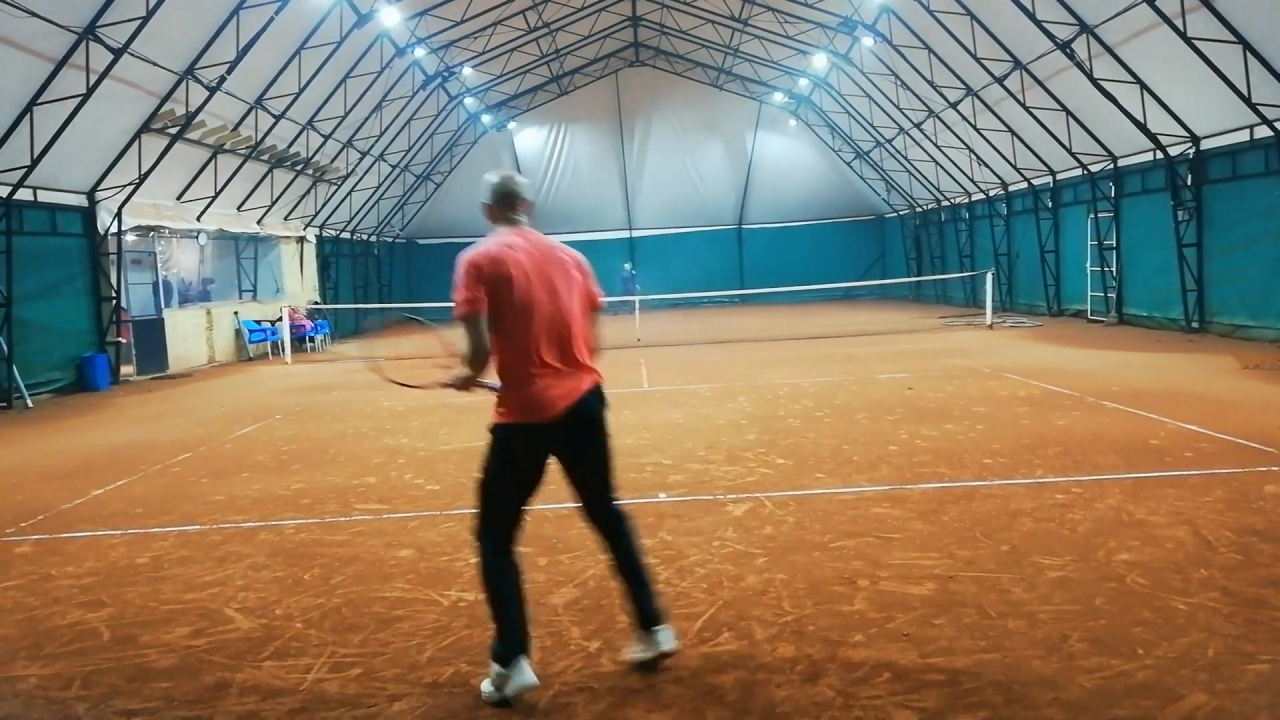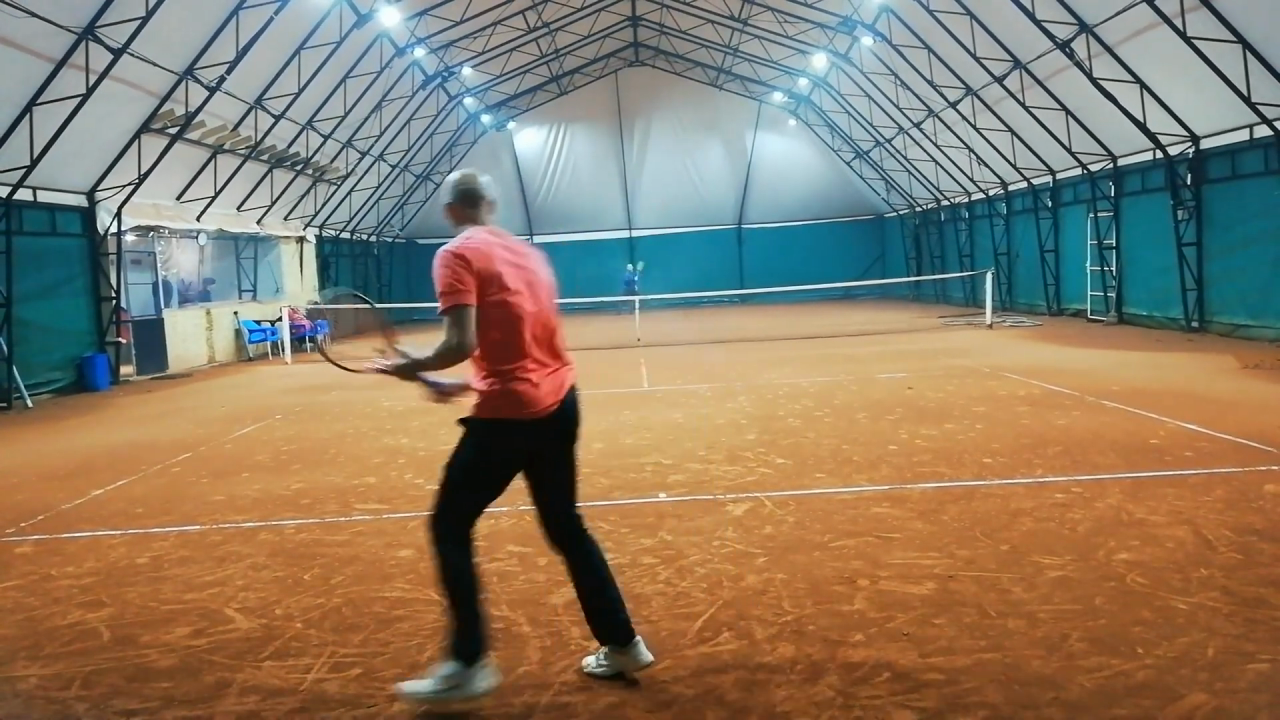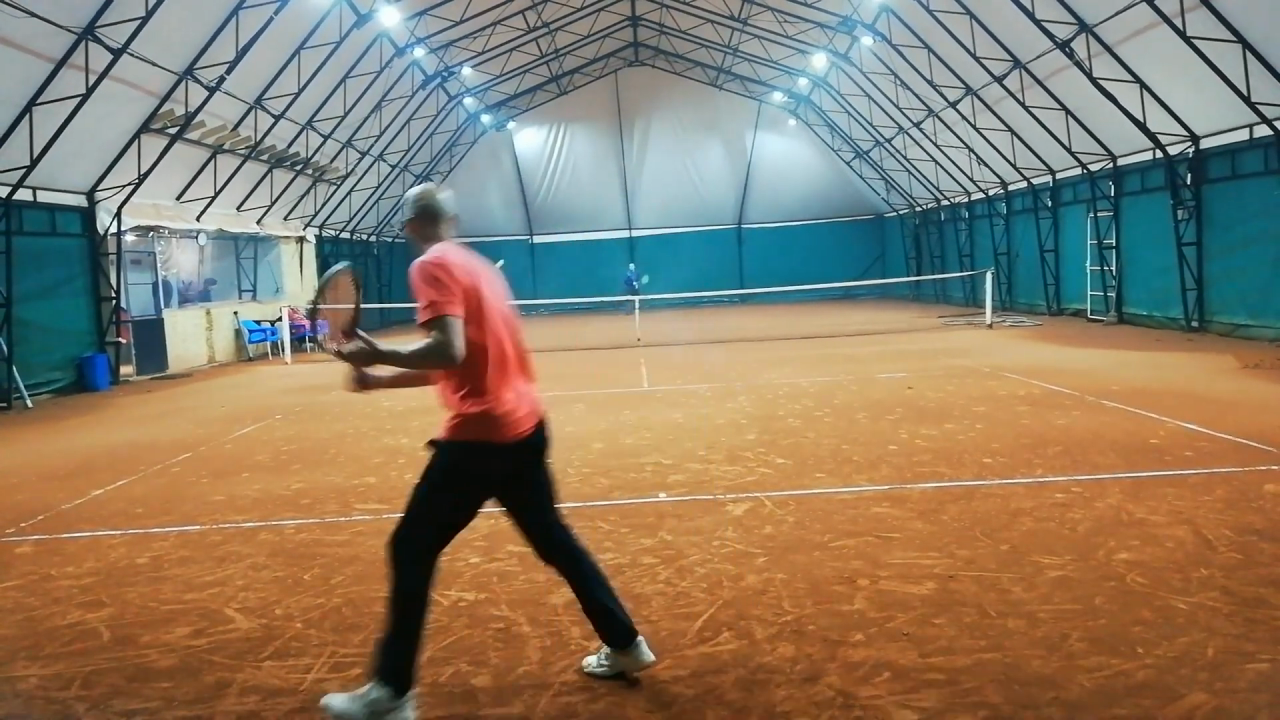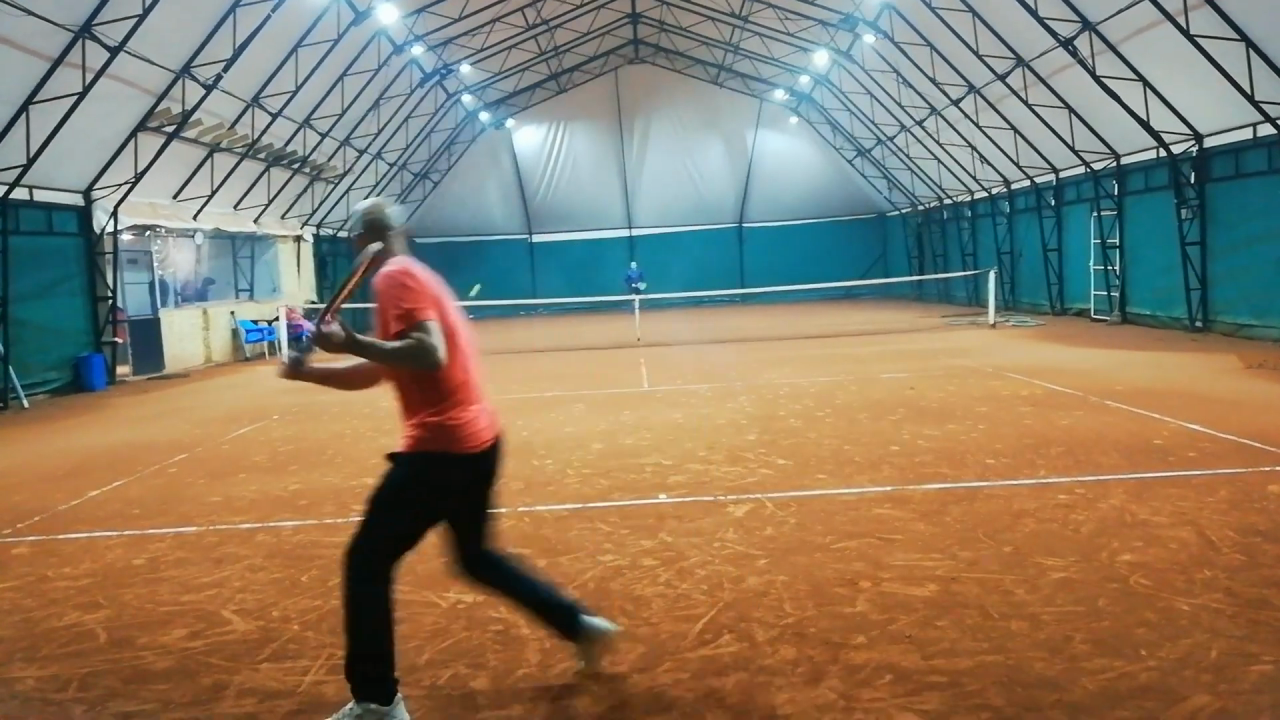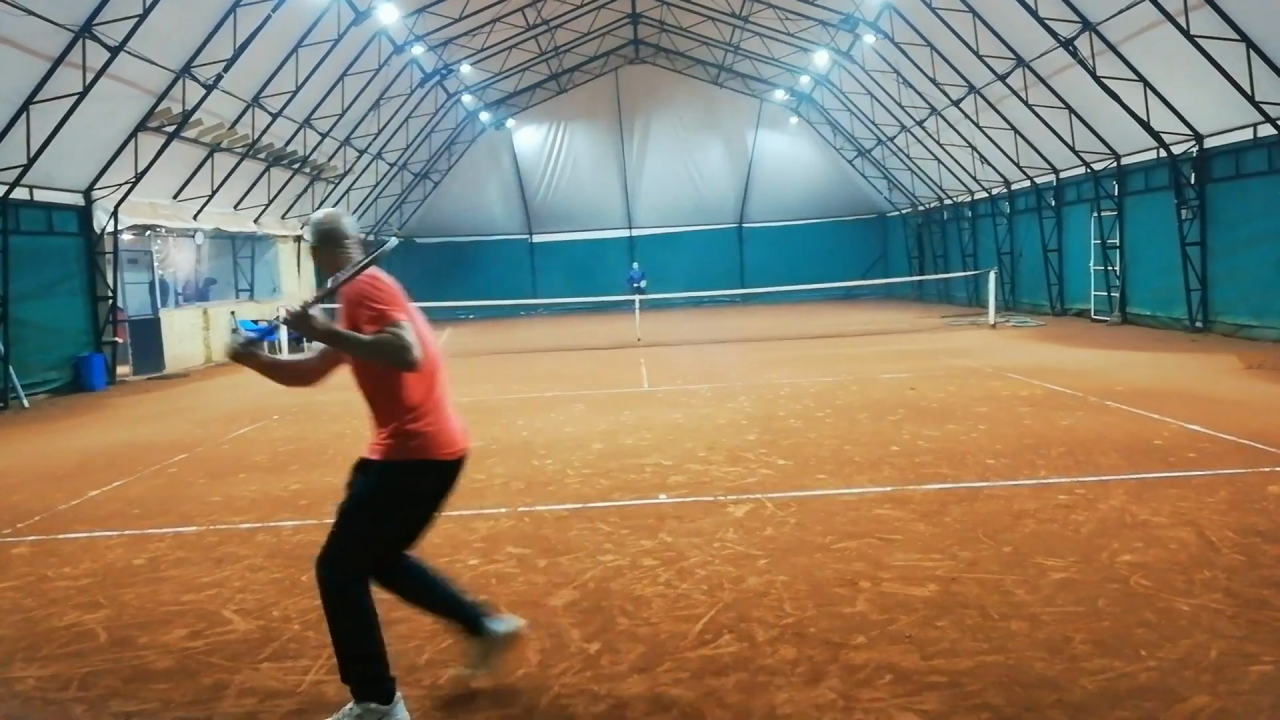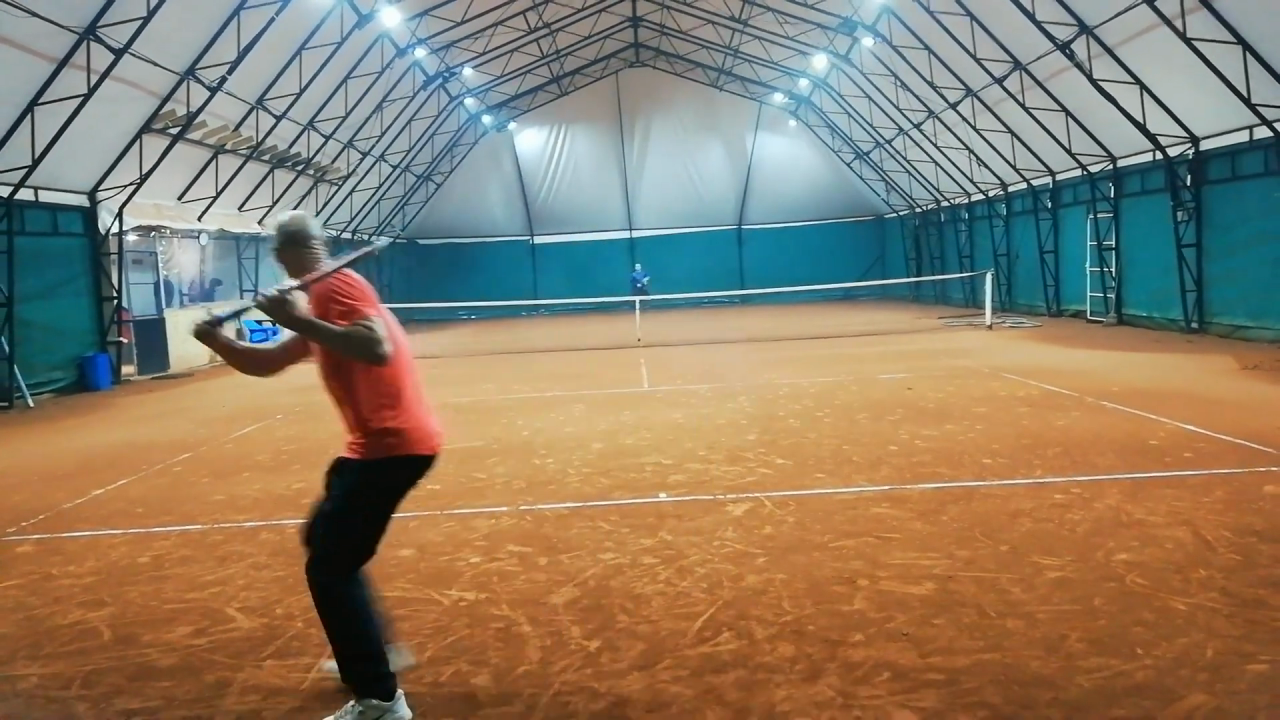
dt=0.1s
person 1, frame 1
left shoulder: (477, 260)
right shoulder: (570, 257)
left elbow: (481, 351)
right elbow: (589, 336)
left wrist: (466, 377)
left hip: (526, 415)
right hip: (583, 403)
left knee: (495, 534)
right knee: (607, 515)
left ankle: (513, 661)
right ankle: (653, 628)
person 1, frame 2
left shoulder: (456, 255)
right shoulder: (529, 255)
left elbow: (462, 343)
left wrist: (415, 368)
right wrist: (468, 383)
left hip: (507, 411)
right hip: (559, 403)
left knee: (449, 527)
right knee: (566, 529)
left ankle: (466, 661)
right ankle: (622, 644)
person 1, frame 3
left shoulder: (432, 266)
right shoulder: (480, 267)
left elbow: (449, 353)
left wrist: (379, 355)
right wrist: (380, 375)
left hip: (482, 433)
right hip: (525, 424)
left knee: (411, 548)
right knee: (552, 538)
right ankle: (625, 643)
person 1, frame 4
left shoulder: (394, 278)
right shoulder: (422, 278)
left elbow: (429, 358)
right elbow: (375, 372)
left wrist: (350, 343)
right wrist: (311, 372)
left hip: (440, 445)
right hip: (478, 438)
left knee: (366, 562)
right knee: (474, 557)
right ankle: (581, 626)
person 1, frame 5
left shoulder: (366, 287)
right shoulder: (361, 298)
left elbow: (409, 356)
right elbow: (311, 371)
left wrist: (333, 332)
right wrist: (256, 359)
left hip: (414, 453)
right hip: (437, 447)
left knee: (338, 569)
right knee: (380, 557)
right ankle: (486, 624)
person 1, frame 6
left shoulder: (338, 284)
right shoulder: (326, 297)
left elbow: (378, 351)
right elbow: (266, 363)
left wrist: (304, 321)
right wrist: (220, 340)
left hip: (390, 447)
right hip: (405, 441)
left knee: (330, 563)
right knee: (326, 540)
right ankle: (374, 657)
